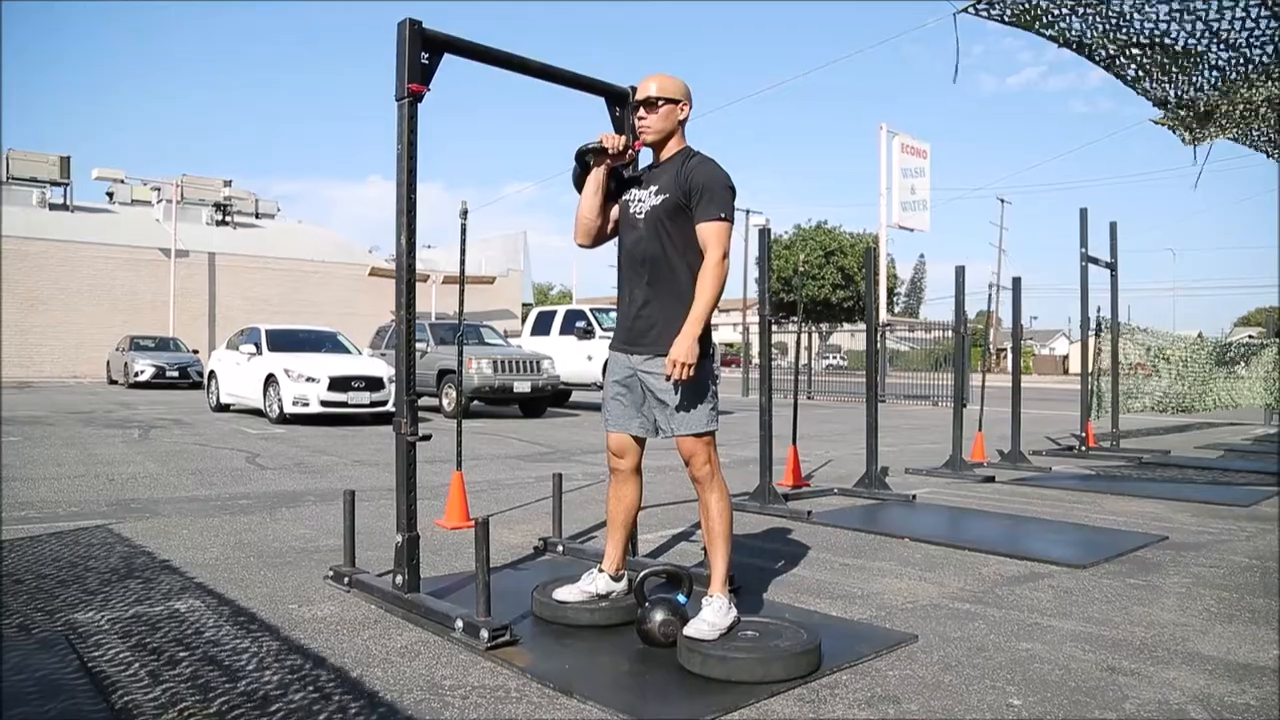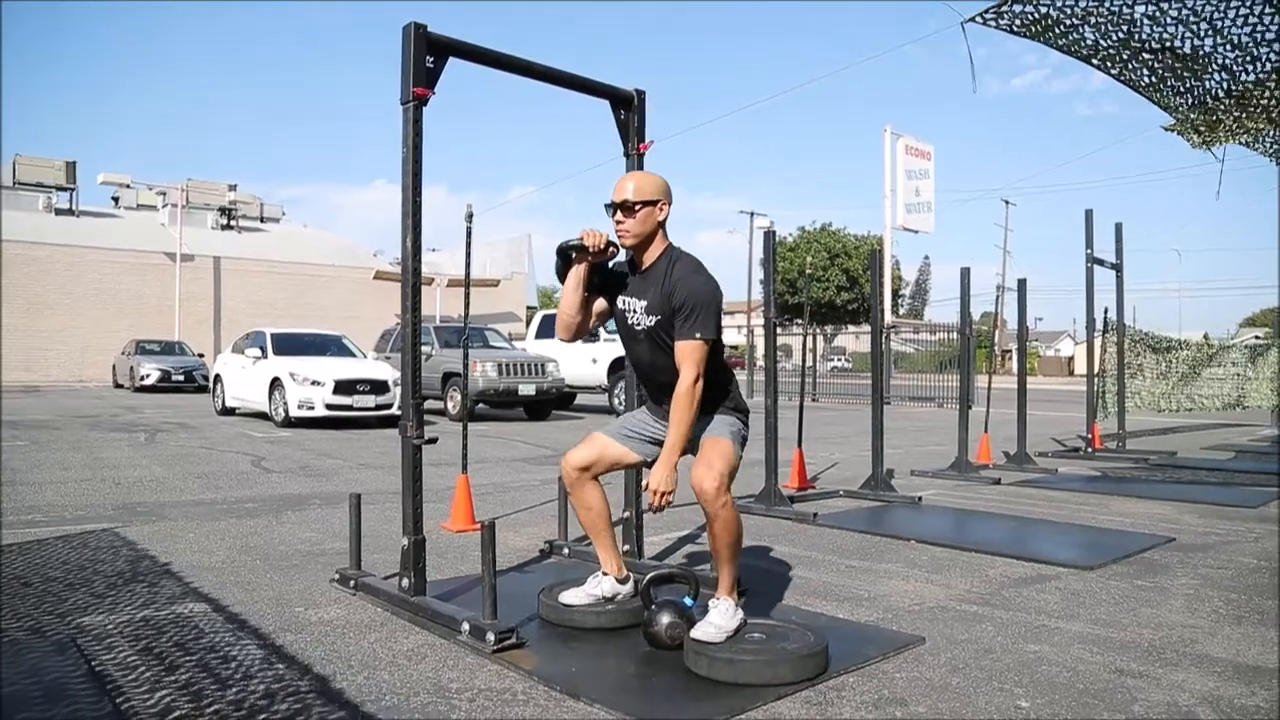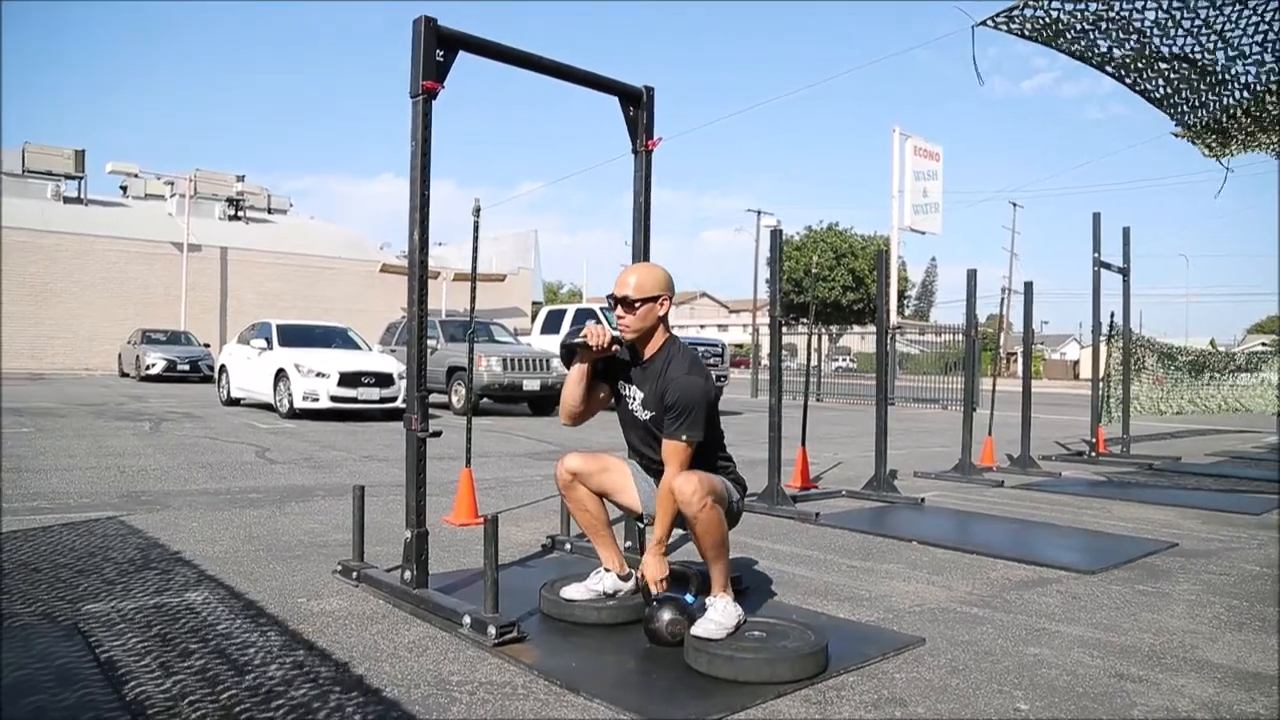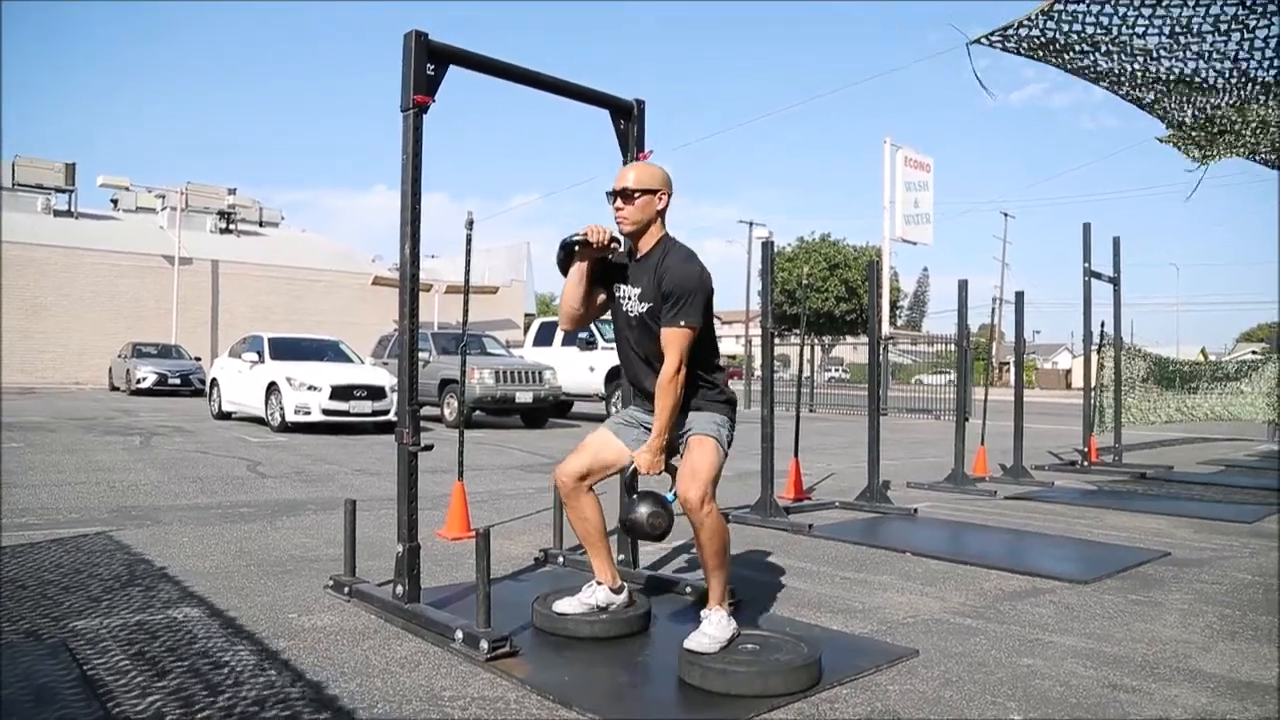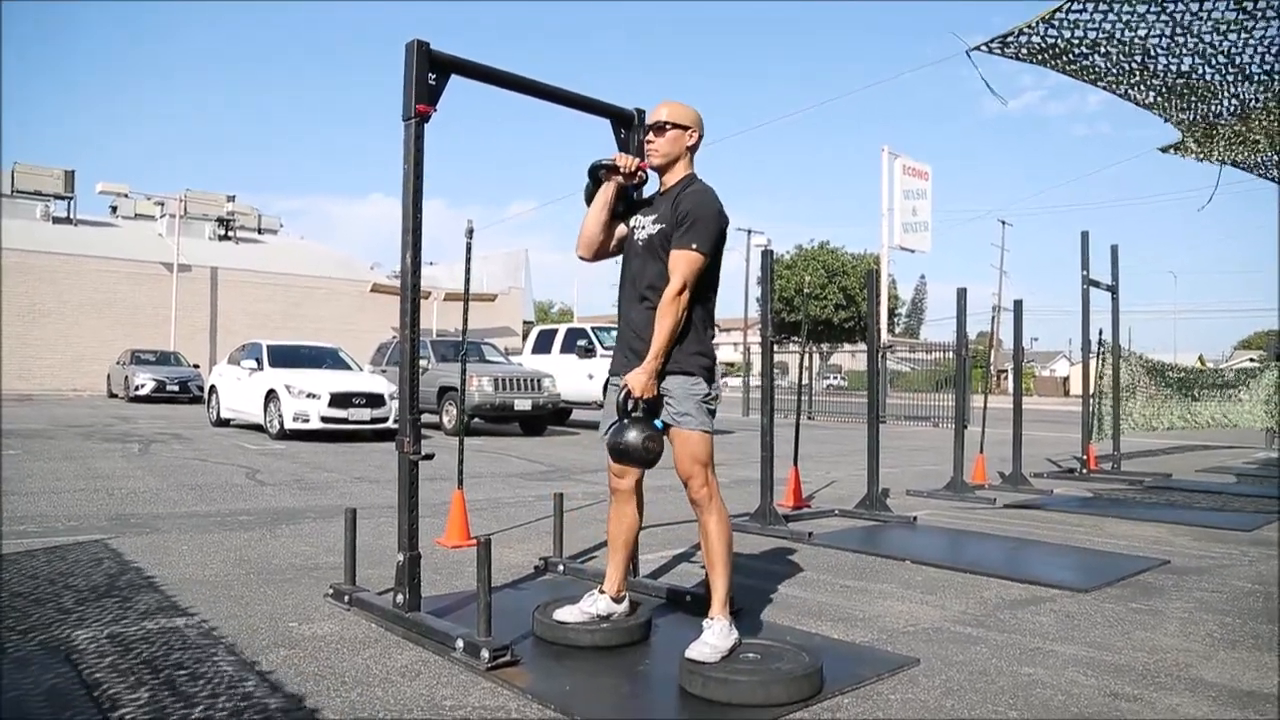
dt=1s
person 1, frame 1
left shoulder: (702, 174)
right shoulder: (636, 182)
left elbow: (715, 258)
right elbow: (586, 234)
left wrist: (690, 334)
right wrist: (600, 167)
left hip: (675, 347)
right hip: (627, 346)
left knee: (700, 464)
right knee: (621, 460)
left ankle: (719, 598)
right ankle: (611, 573)
person 1, frame 2
left shoulder: (689, 281)
right shoulder: (620, 276)
left elbow: (691, 380)
right elbow: (568, 330)
left wrist: (667, 462)
right wrist: (581, 265)
left hip: (715, 412)
right hip: (657, 412)
left knee: (708, 482)
right knee: (576, 465)
left ankle: (726, 601)
right ankle: (615, 577)
person 1, frame 3
left shoulder: (685, 377)
right shoulder: (618, 356)
left elbow: (675, 475)
right elbow: (571, 415)
left wrist: (656, 551)
right wrist: (584, 358)
left hip: (714, 490)
left knee: (687, 488)
right knee: (570, 468)
left ankle: (722, 599)
right ankle: (615, 572)
person 1, frame 4
left shoulder: (680, 268)
right shoulder: (616, 265)
left elbow: (674, 368)
right elbow: (570, 320)
left wrist: (655, 447)
right wrist: (584, 261)
left hip: (701, 407)
right hip: (643, 407)
left knee: (693, 494)
right knee: (569, 476)
left ankle: (718, 612)
right ankle: (609, 586)
person 1, frame 5
left shoulder: (698, 202)
right shoulder: (643, 207)
left elbow: (678, 290)
right elbow: (588, 249)
left wrist: (651, 366)
right wrist: (611, 185)
left hip: (678, 366)
right hip: (629, 363)
left knee: (699, 486)
right knee: (622, 481)
left ankle: (720, 620)
right ankle: (611, 595)
